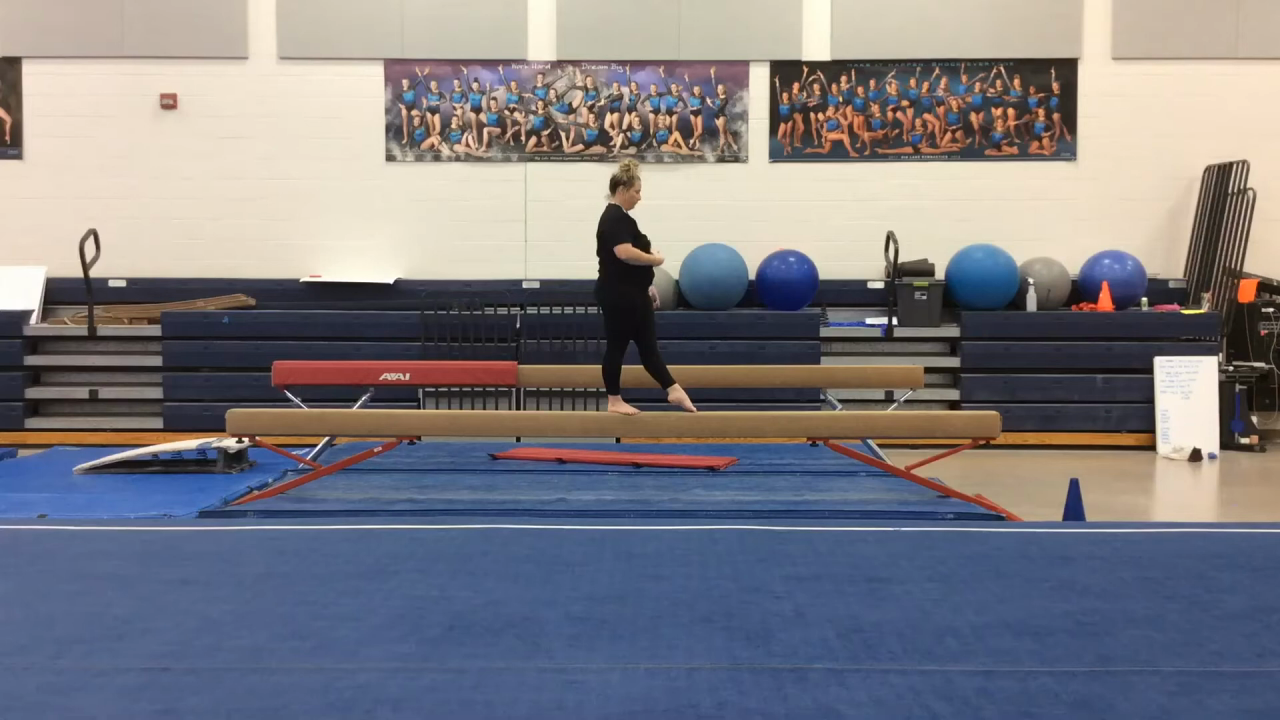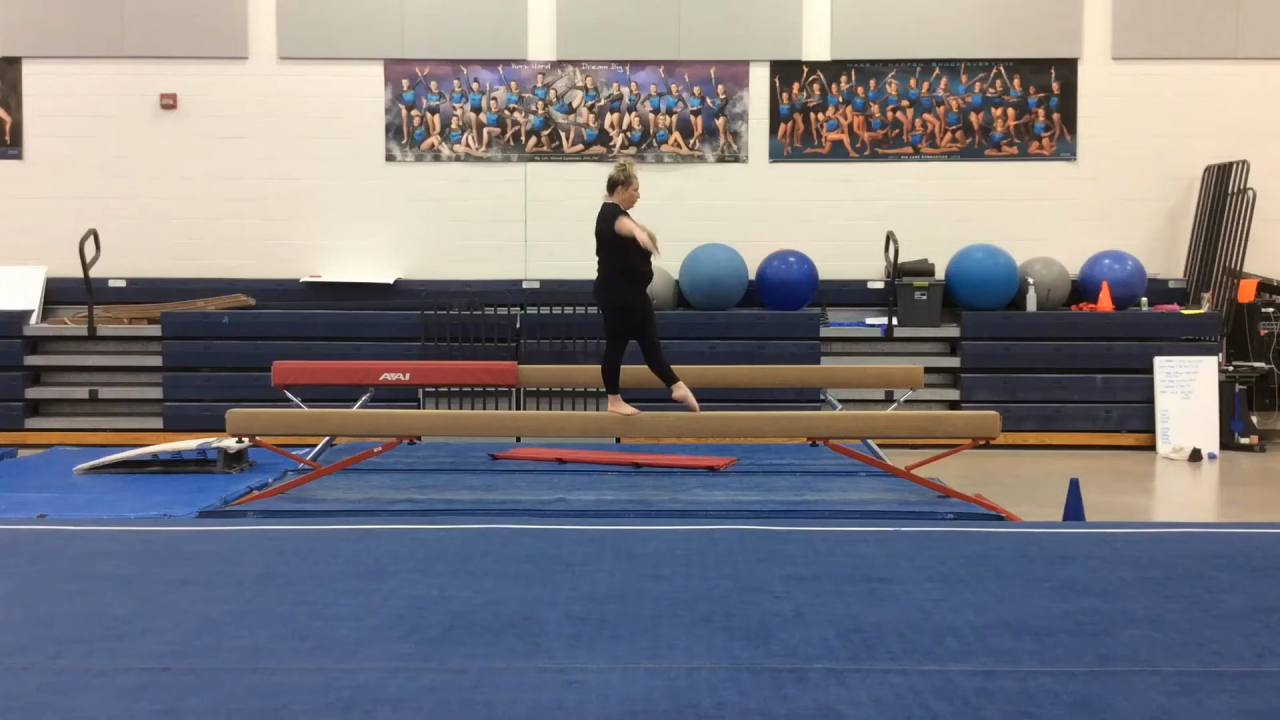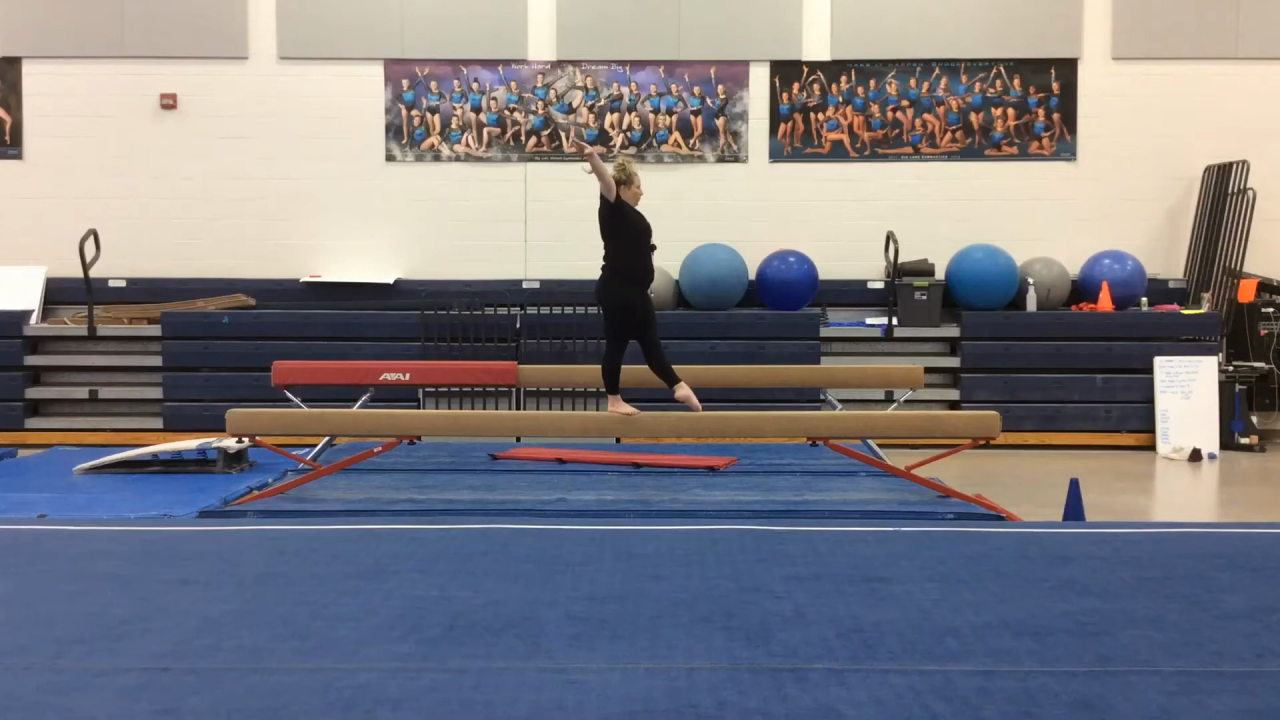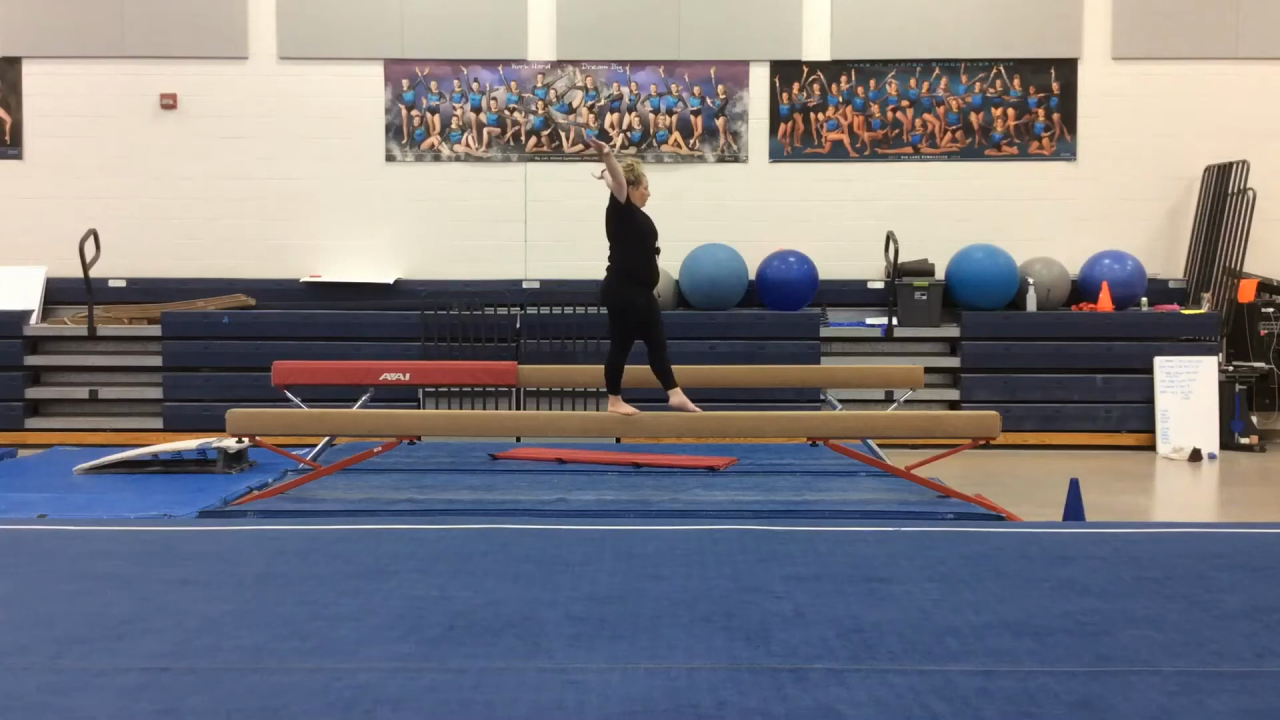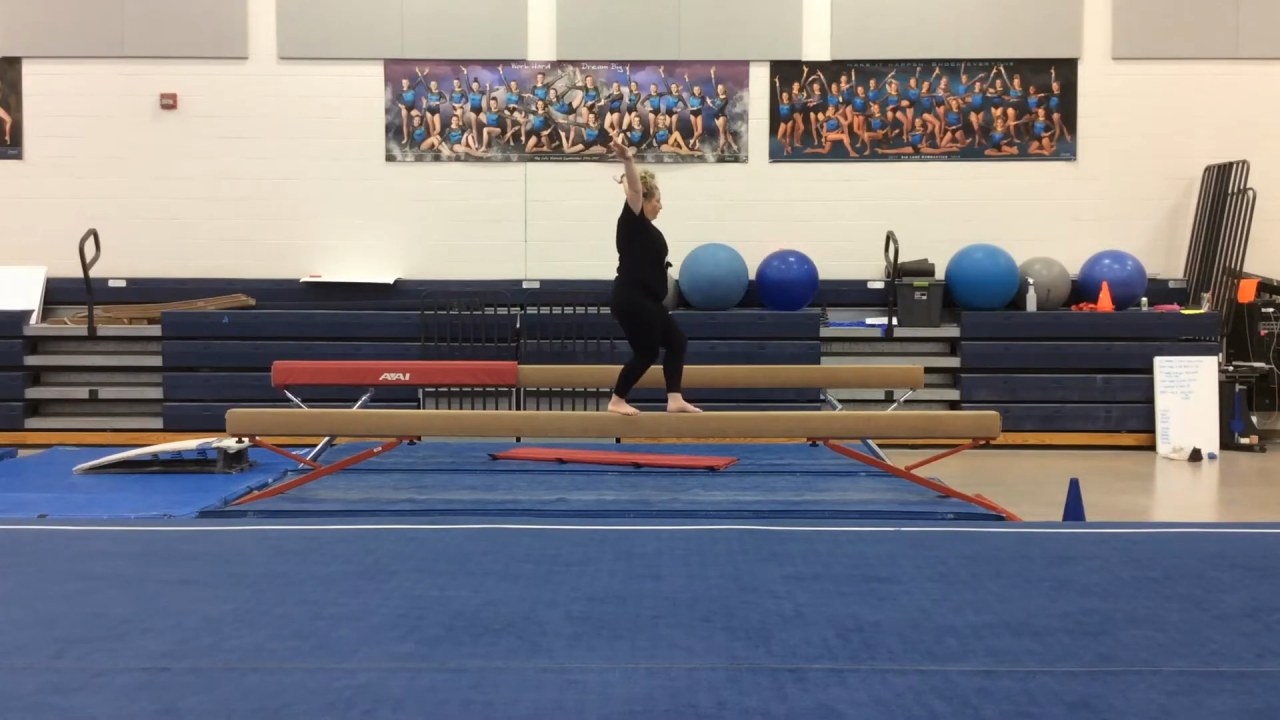
dt=0.4s
person 1, frame 1
left shoulder: (621, 217)
right shoulder: (614, 218)
right elbow: (625, 253)
left wrist: (647, 287)
right wrist: (655, 260)
left hip: (633, 295)
right hip: (617, 296)
left knee: (648, 346)
right knee: (617, 346)
left ankle: (674, 391)
right ankle: (614, 401)
person 1, frame 2
left shoulder: (619, 214)
right shoulder: (610, 214)
left elbow: (630, 224)
right elbow: (624, 225)
left wrist: (646, 231)
right wrist: (639, 233)
left hip: (632, 292)
right hip: (615, 293)
left knee: (651, 343)
right knee: (616, 345)
left ankle: (677, 388)
right ankle: (614, 401)
person 1, frame 3
left shoulder: (627, 212)
right shoulder: (613, 209)
left elbow: (613, 181)
right elbow: (607, 182)
left wrist: (596, 163)
right wrist: (592, 157)
left hip: (636, 292)
right hip: (616, 292)
left knee: (651, 343)
right knee: (616, 345)
left ankle: (679, 388)
right ankle: (614, 401)
person 1, frame 4
left shoulder: (633, 213)
right shoulder: (620, 210)
left elbow: (619, 184)
right elbow: (619, 184)
left wrist: (607, 173)
right wrist: (607, 156)
left hip: (640, 292)
right hip: (622, 291)
left knee: (657, 343)
right knee: (621, 345)
left ankle: (675, 395)
right ankle: (614, 401)
person 1, frame 5
left shoulder: (643, 226)
right shoulder: (632, 222)
left elbow: (636, 190)
right elbow: (635, 191)
left wrist: (627, 176)
right wrist: (628, 160)
left hip: (646, 302)
right hip: (631, 300)
left knee: (677, 343)
right knee: (646, 353)
left ankle: (675, 400)
right ankle: (617, 401)
